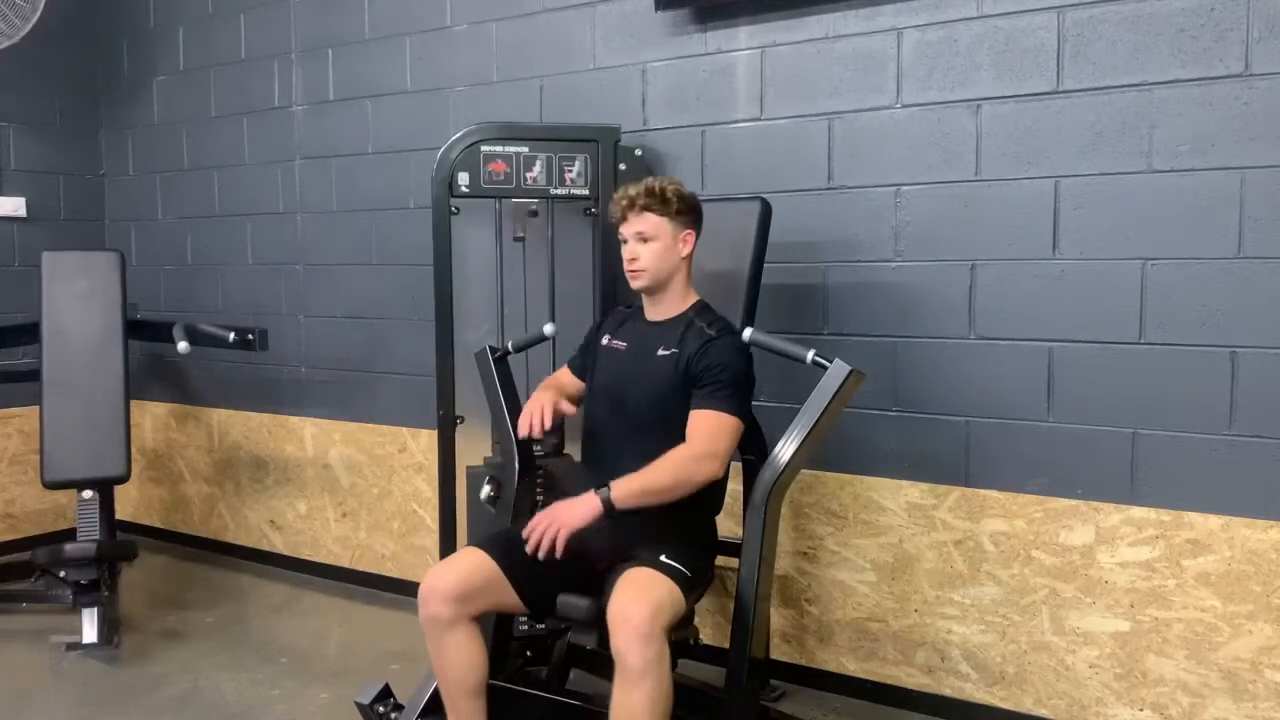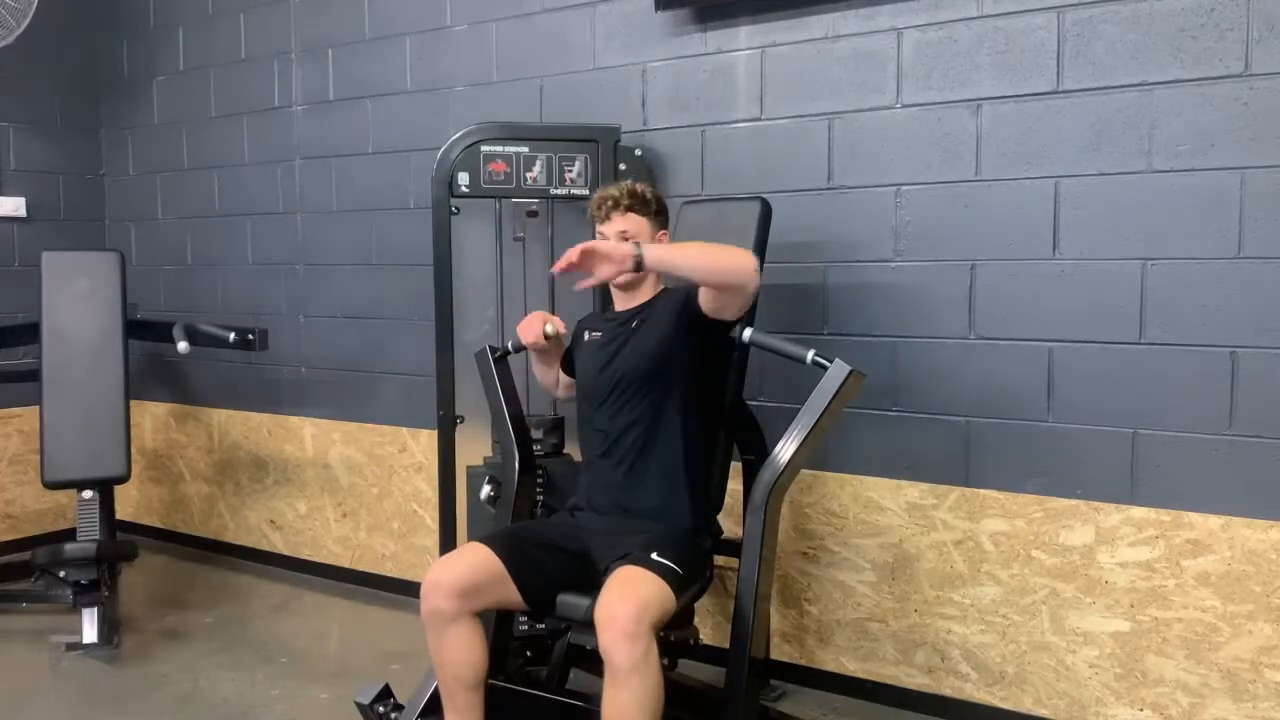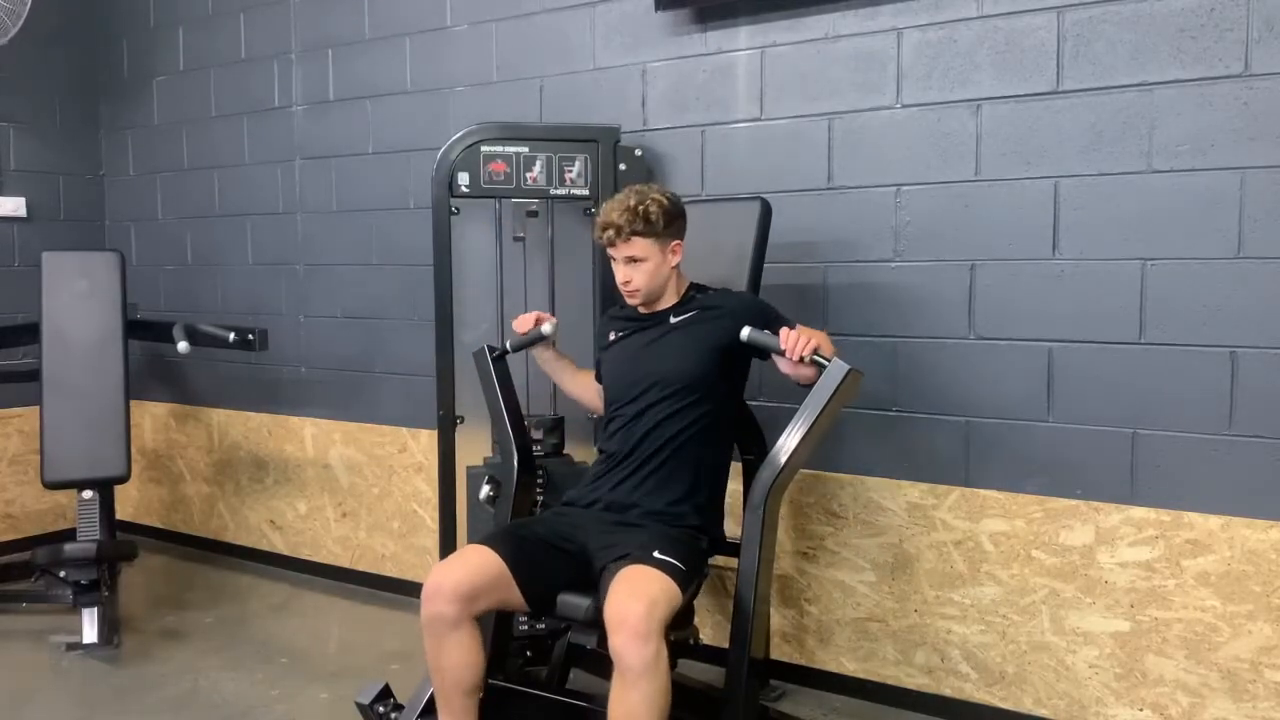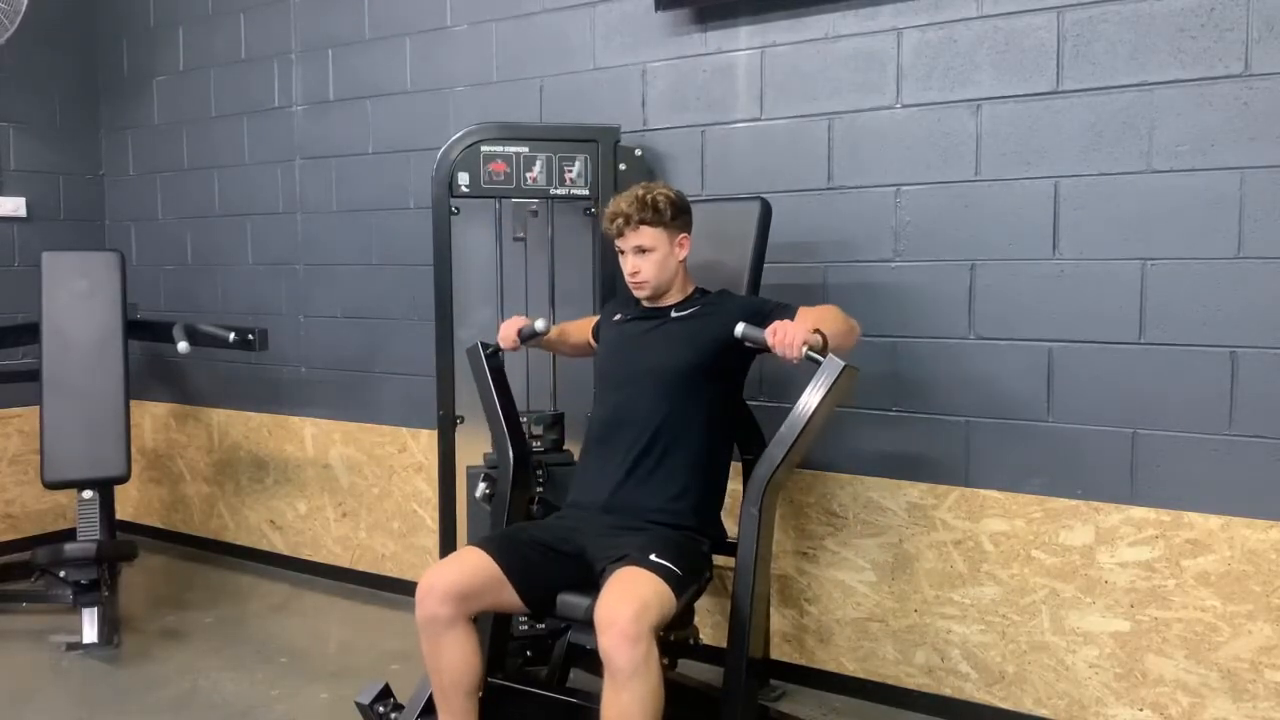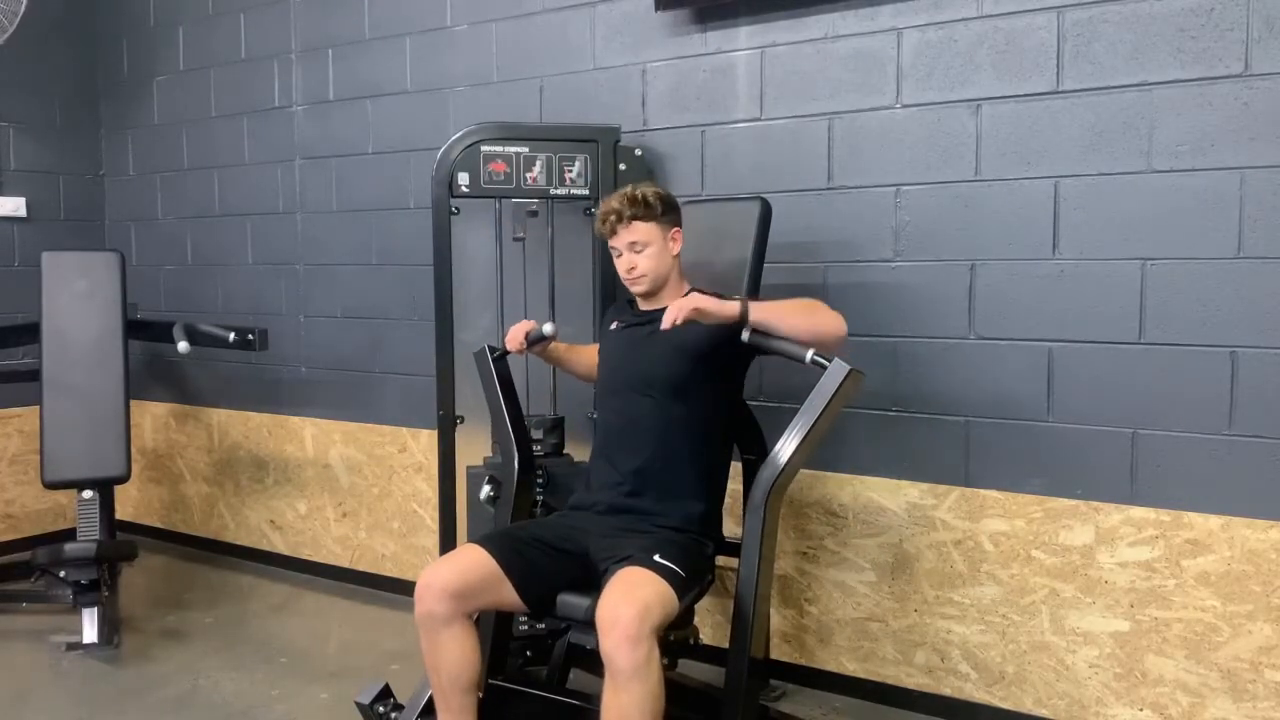
dt=1s
person 1, frame 1
left shoulder: (717, 345)
right shoulder: (612, 326)
left elbow: (705, 458)
right elbow: (565, 385)
left wrist: (599, 501)
right wrist: (546, 394)
left hip: (667, 532)
right hip: (588, 520)
left knee: (632, 621)
right knee: (440, 593)
person 1, frame 2
left shoulder: (685, 313)
right shoulder: (591, 328)
left elbow: (744, 270)
right elbow: (563, 385)
left wrist: (632, 260)
right wrist: (542, 346)
left hip: (666, 530)
right hip: (584, 520)
left knee: (621, 619)
right knee: (443, 587)
person 1, frame 3
left shoulder: (727, 313)
right shoulder: (614, 324)
left elbow: (815, 360)
left wrist: (807, 349)
right wrist: (545, 352)
left hip: (665, 528)
right hip: (583, 514)
left knee: (632, 620)
right knee: (444, 592)
person 1, frame 4
left shoulder: (725, 314)
right shoulder: (619, 312)
left elbow: (844, 327)
left wrist: (807, 333)
right wrist: (537, 334)
left hip: (663, 532)
right hip: (578, 520)
left knee: (621, 622)
right knee: (438, 593)
person 1, frame 5
left shoulder: (714, 322)
right shoulder: (619, 318)
left elbow: (831, 328)
left wrist: (733, 310)
right wrist: (546, 348)
left hip: (667, 532)
right hip: (585, 519)
left knee: (623, 623)
right knee: (438, 589)
